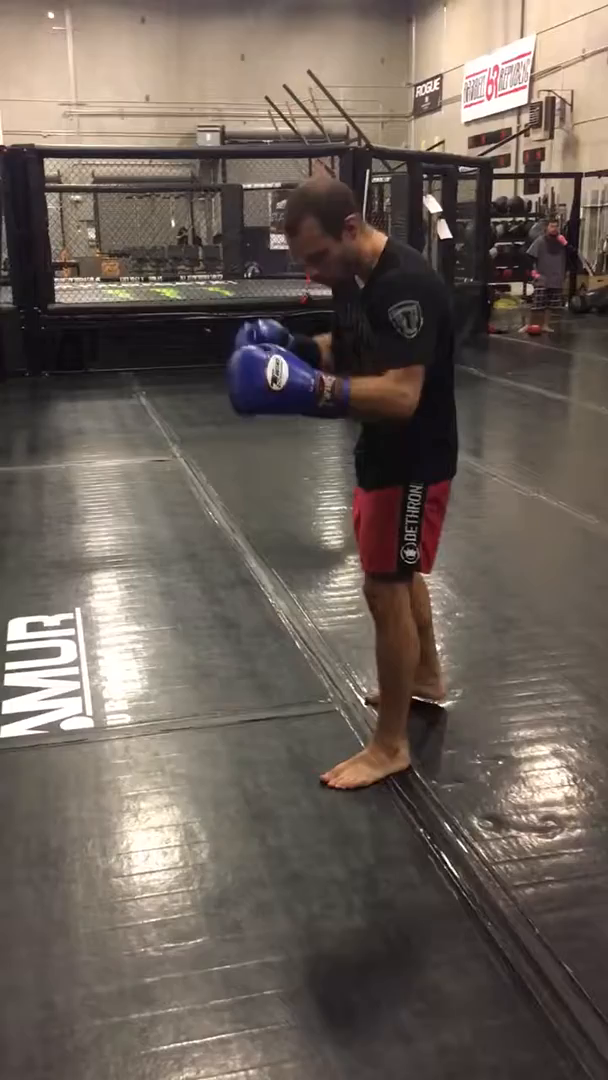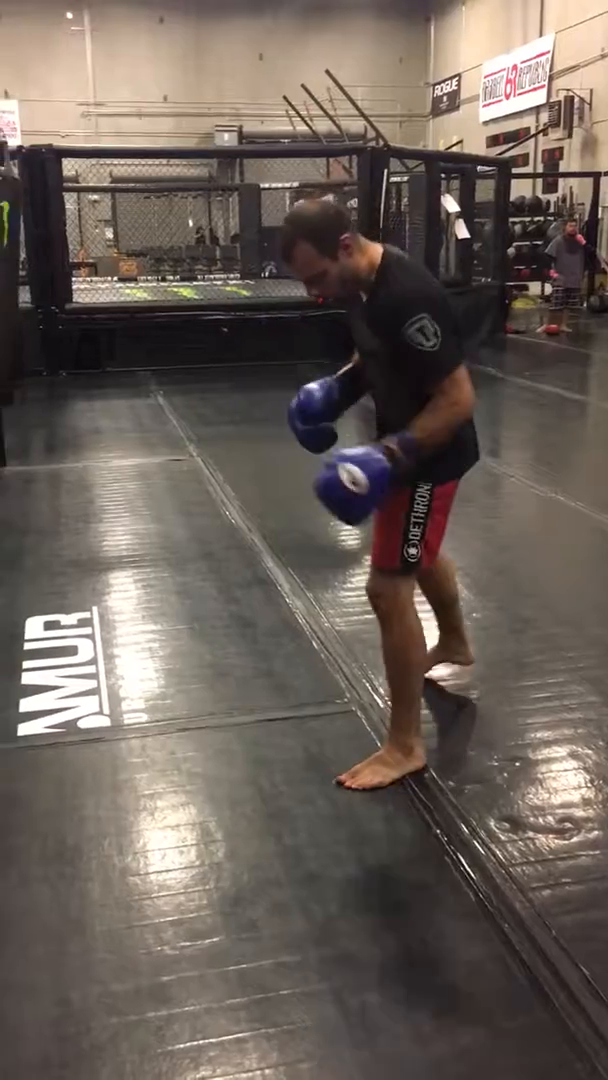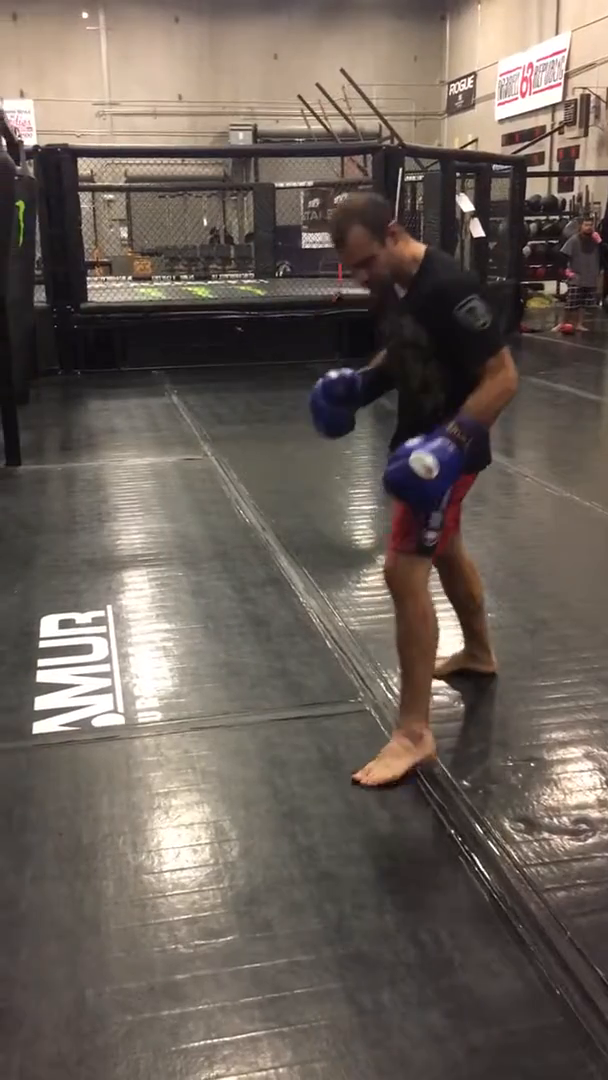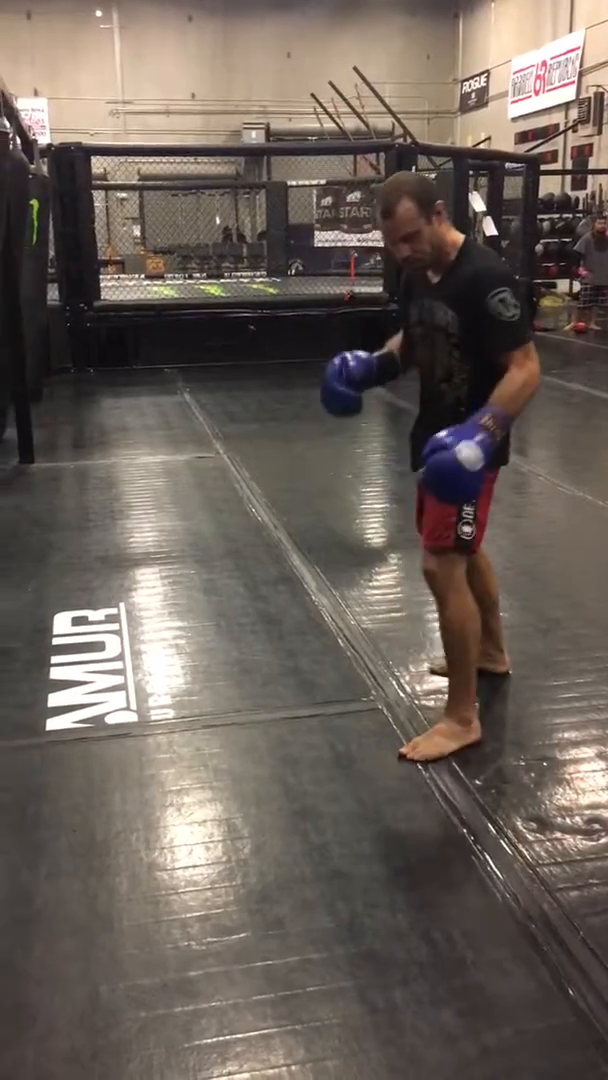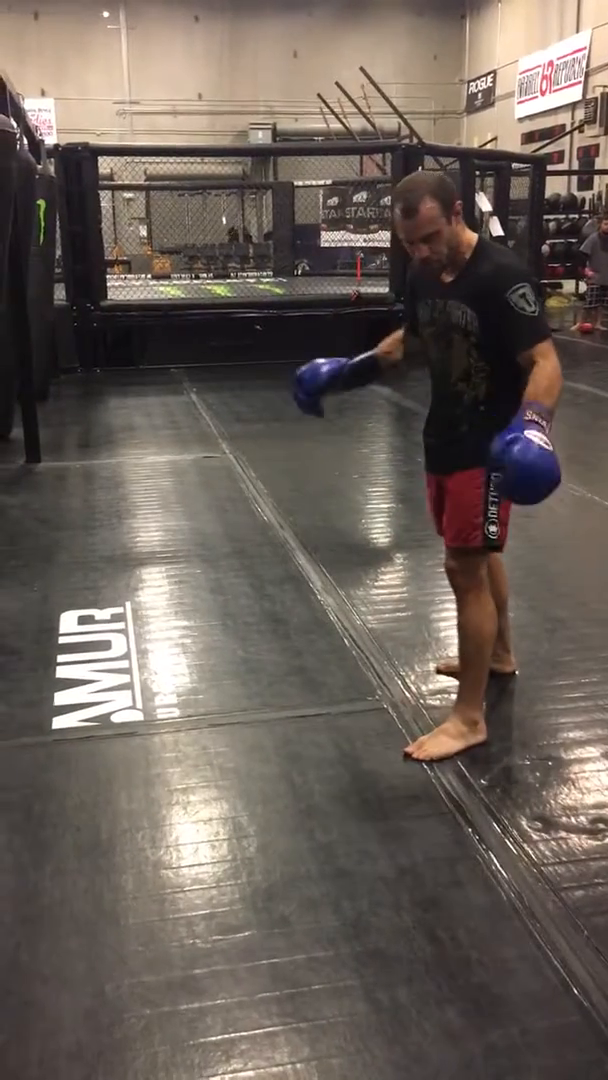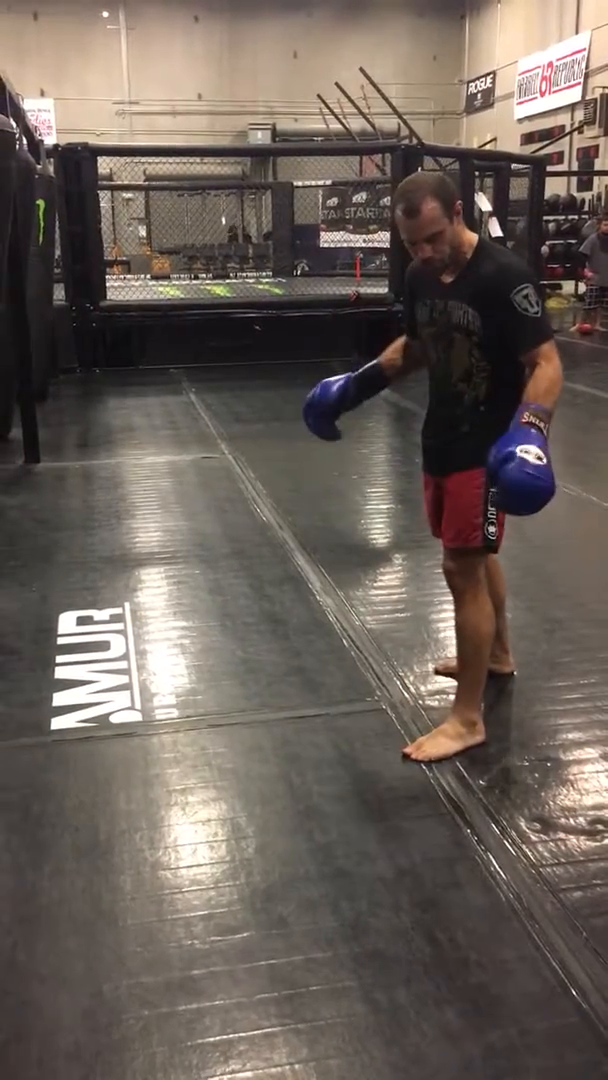
dt=0.3s
person 1, frame 1
left shoulder: (405, 286)
right shoulder: (353, 275)
left elbow: (399, 395)
left wrist: (307, 391)
right wrist: (292, 351)
left hip: (414, 460)
right hip: (382, 453)
left knee: (385, 588)
right knee: (400, 572)
left ankle: (390, 744)
right ankle: (426, 673)
person 1, frame 2
left shoulder: (408, 297)
right shoulder: (363, 284)
left elbow: (458, 400)
left wrist: (388, 457)
right wrist: (338, 387)
left hip: (427, 458)
right hip: (404, 447)
left knee: (388, 587)
right knee: (419, 558)
left ankle: (406, 743)
right ankle: (455, 643)
person 1, frame 3
left shoulder: (451, 287)
right shoulder: (390, 286)
left elbow: (503, 377)
left wrist: (449, 442)
right wrist: (358, 385)
left hip: (446, 452)
right hip: (418, 439)
left knee: (404, 570)
right knee: (444, 549)
left ankle: (413, 731)
right ankle: (479, 651)
person 1, frame 4
left shoulder: (485, 277)
right shoulder: (415, 275)
left elbow: (525, 368)
left wrist: (482, 431)
right wrist: (375, 365)
left hip: (468, 443)
right hip: (435, 434)
left knee: (443, 567)
right knee: (465, 550)
left ankle: (462, 717)
right ankle: (492, 650)
person 1, frame 5
left shoulder: (502, 276)
right shoulder: (423, 274)
left elbow: (544, 361)
left wrist: (532, 423)
right wrist: (353, 369)
left hip: (487, 446)
right hip: (444, 437)
left knee: (465, 567)
right knee: (478, 552)
left ankle: (468, 717)
right ankle: (500, 652)
person 1, frame 6
left shoulder: (503, 276)
right shoulder: (420, 275)
left elbow: (546, 364)
left wrist: (529, 429)
right wrist: (358, 384)
left hip: (486, 447)
right hip: (441, 439)
left knee: (462, 567)
right knee: (474, 553)
left ankle: (467, 717)
right ankle: (497, 652)
